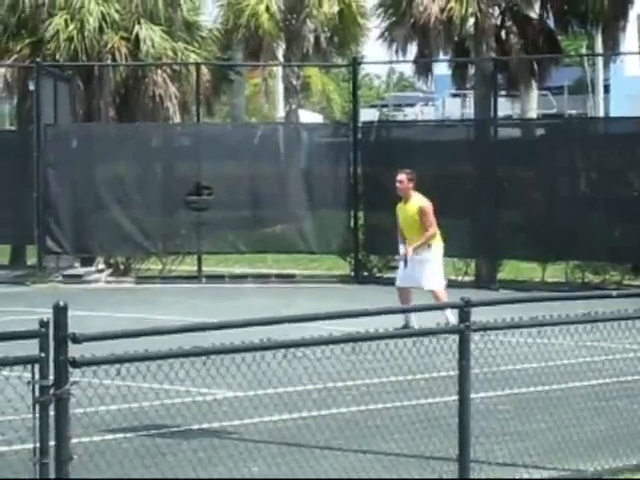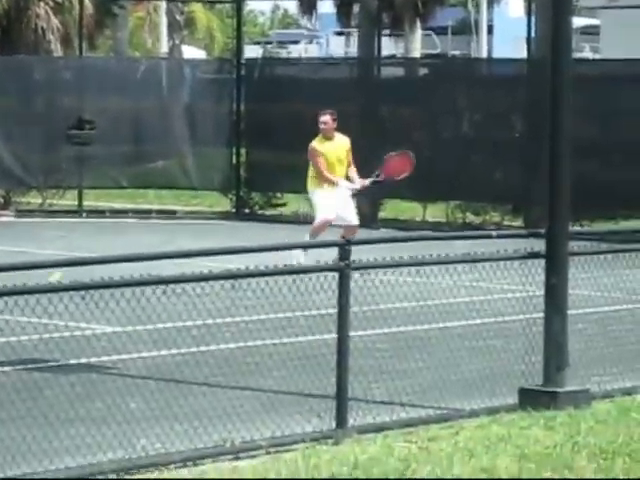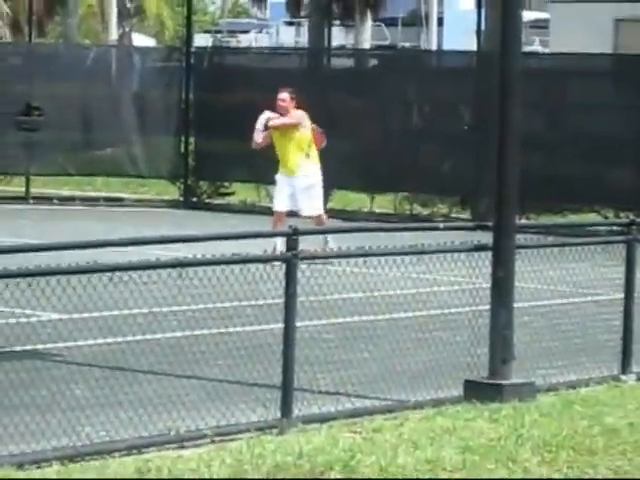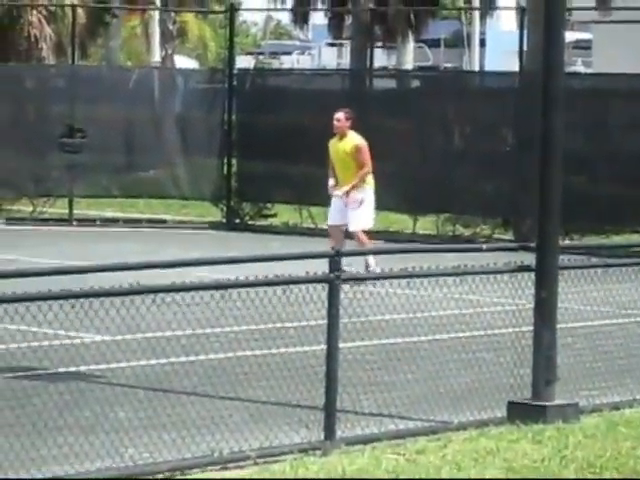
dt=0.7s
person 1, frame 1
left shoulder: (422, 204)
right shoulder: (400, 207)
left elbow: (432, 231)
left wrist: (413, 247)
right wrist: (402, 247)
left hip: (429, 250)
right hip: (412, 251)
left knee: (434, 288)
right knee: (401, 286)
left ankle: (451, 322)
right ankle: (410, 321)
person 1, frame 2
left shoulder: (345, 141)
right shoulder: (315, 146)
left elbow: (350, 166)
right elbow: (323, 174)
left wrist: (356, 179)
right wrist: (342, 184)
left hip: (342, 189)
right hip: (321, 188)
left knee: (353, 225)
right knee: (326, 218)
person 1, frame 3
left shoulder: (300, 116)
right shoulder: (277, 124)
left elbow: (272, 123)
right elbow: (256, 144)
left wrist: (266, 119)
right wrist: (260, 122)
left hip: (306, 172)
right hip: (285, 174)
left knee: (316, 213)
right knee: (279, 212)
left ankle: (326, 240)
right ankle: (277, 250)
person 1, frame 4
left shoulder: (358, 142)
right shoulder: (332, 143)
left elbow: (367, 169)
left wrist: (350, 187)
right wrist: (331, 181)
left hip: (360, 190)
right hip: (341, 191)
left knee: (357, 230)
right knee: (334, 227)
left ankle: (371, 266)
